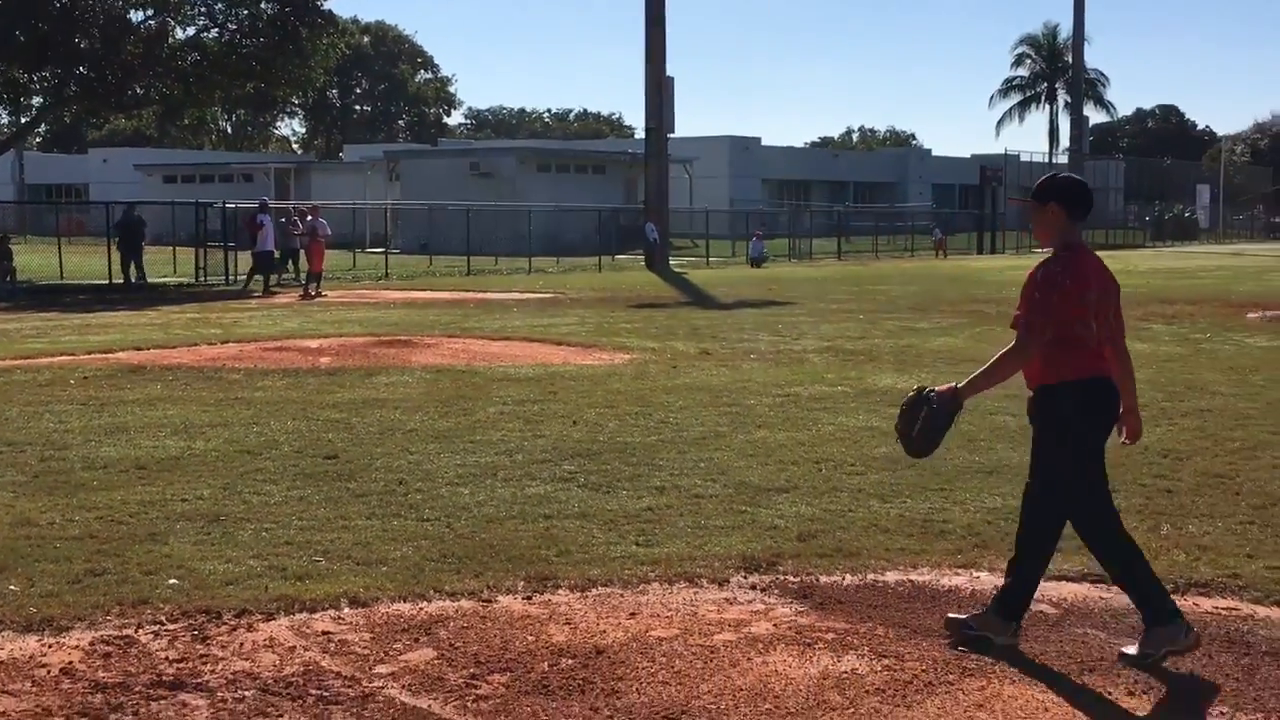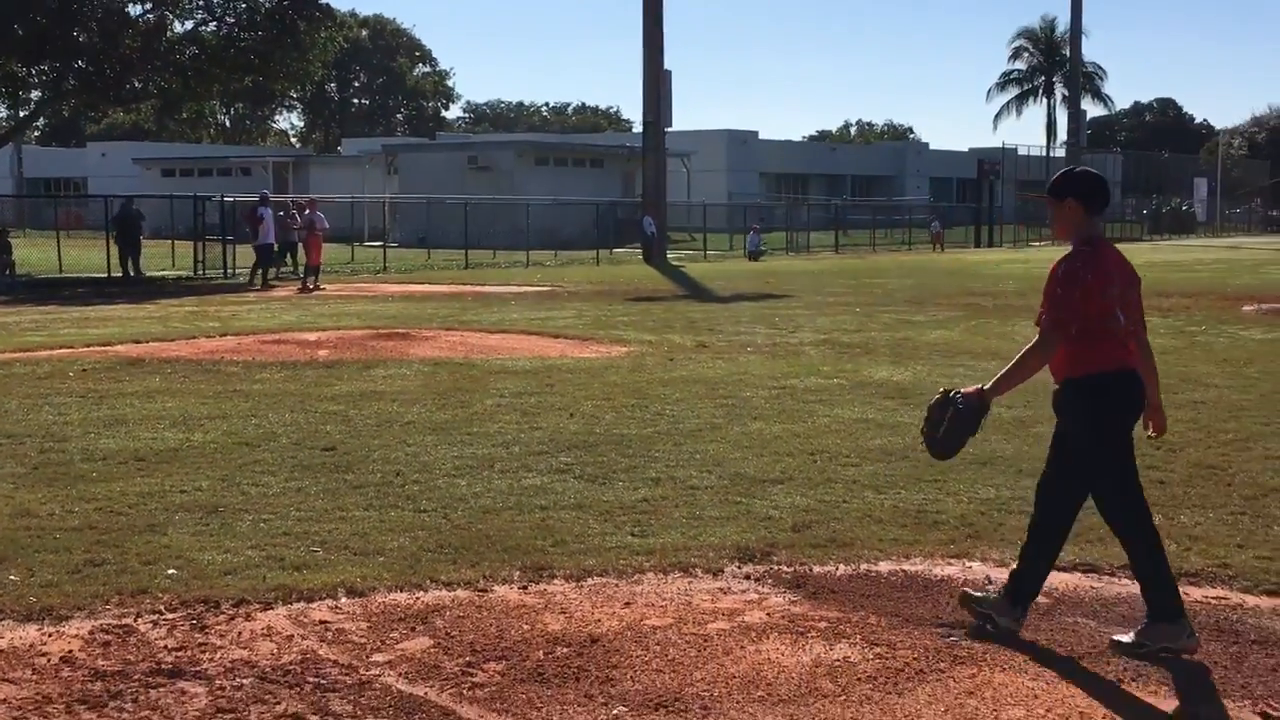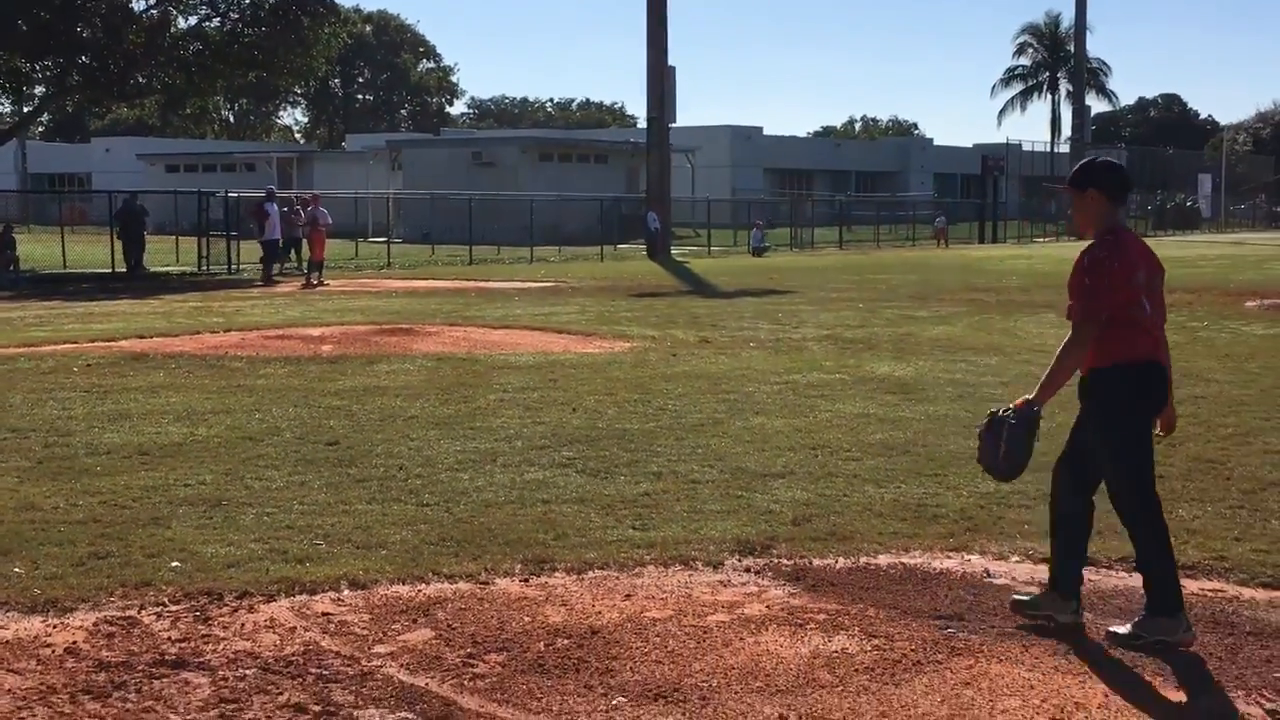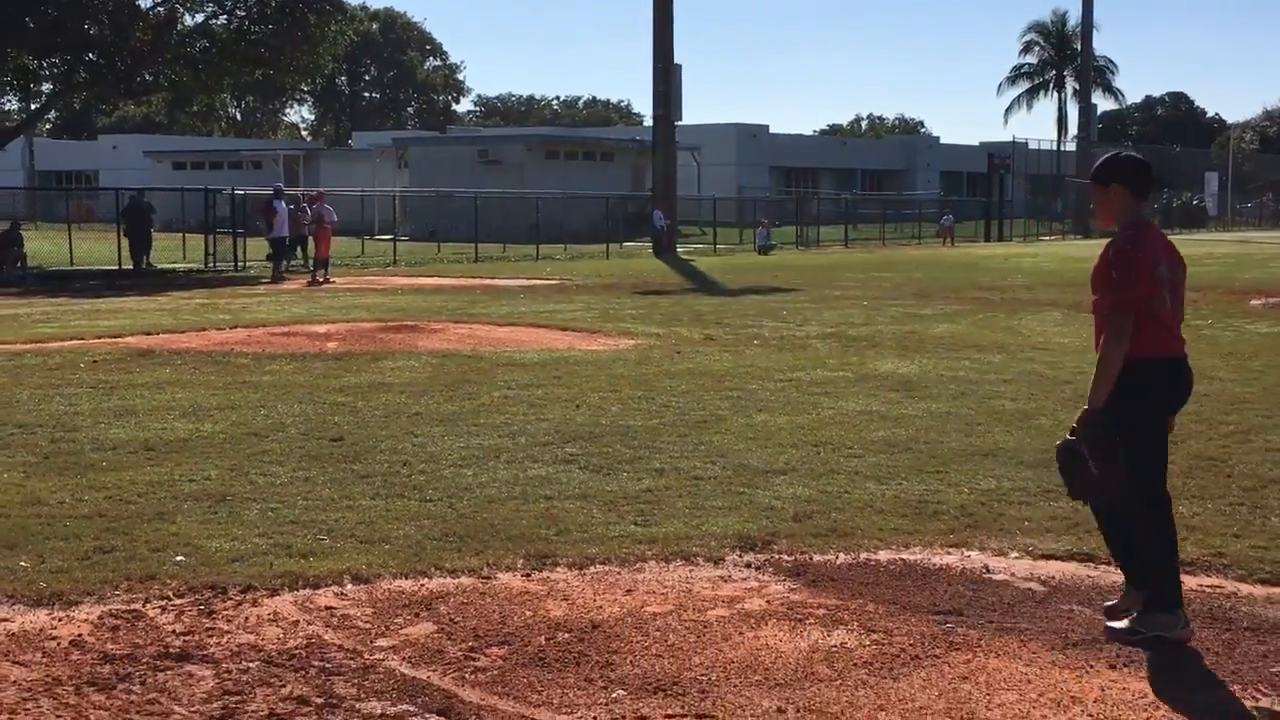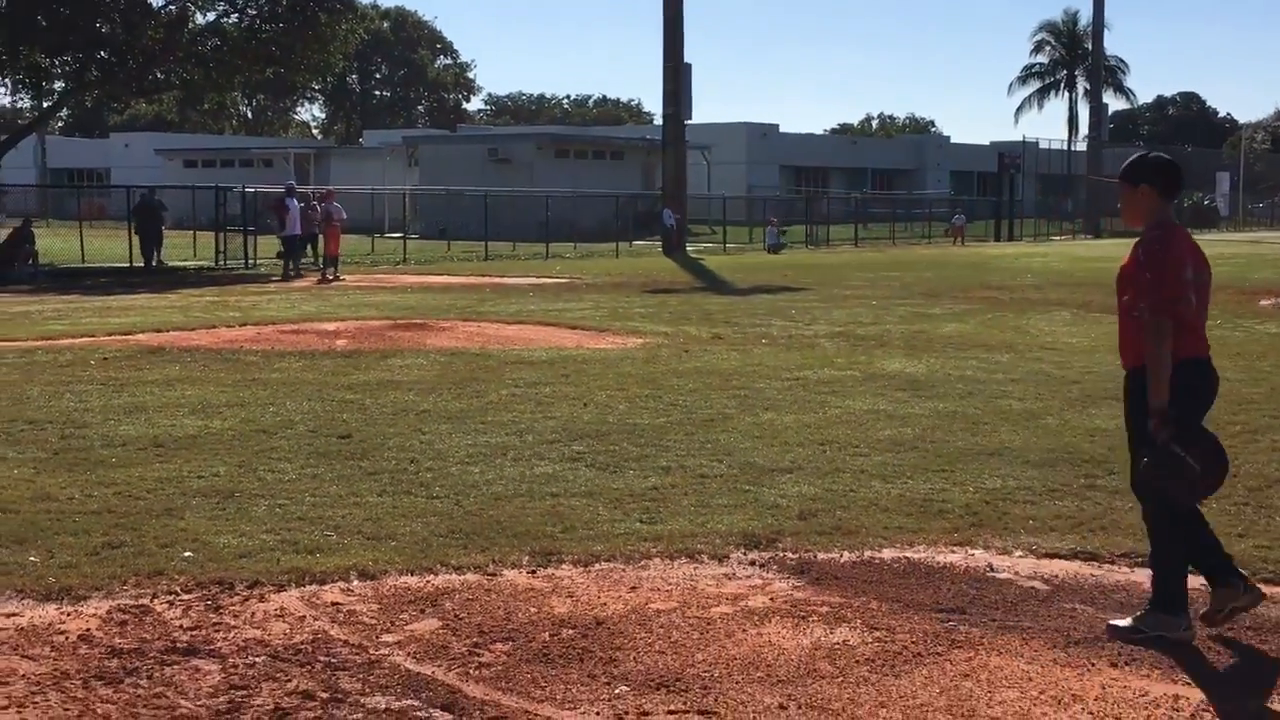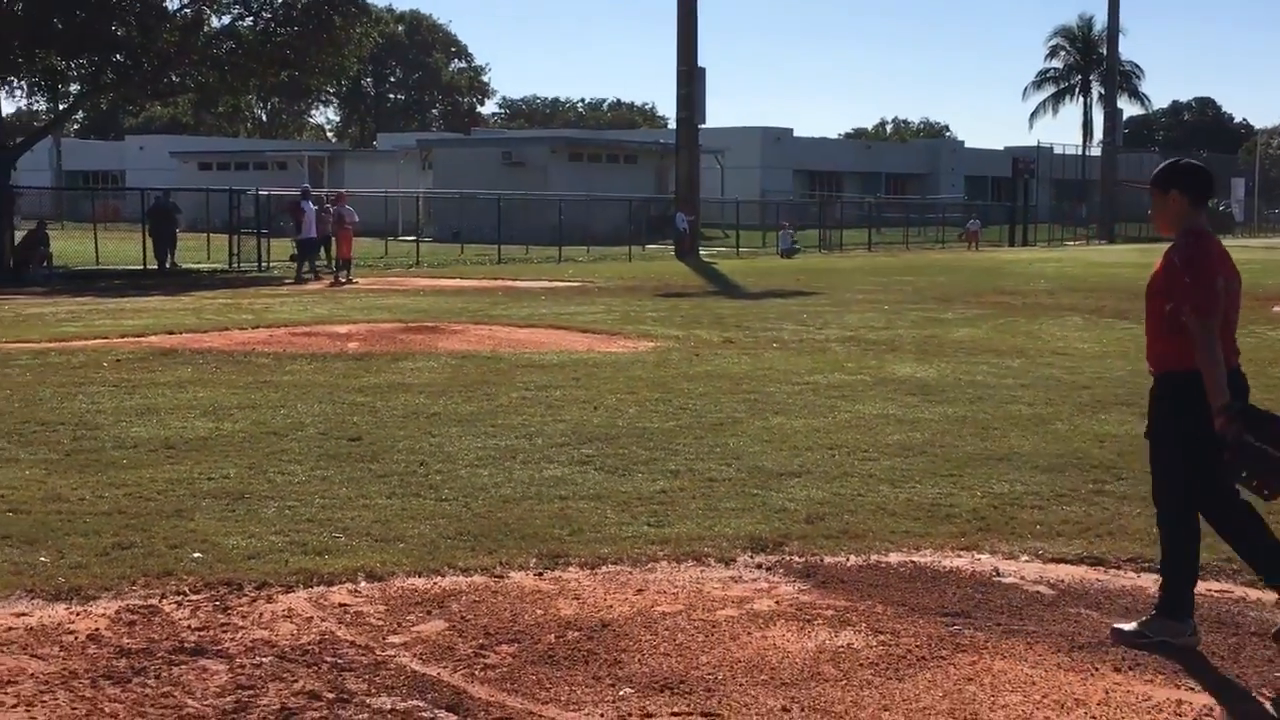
dt=0.1s
person 1, frame 1
left shoulder: (1052, 273)
right shoulder: (1096, 270)
left elbow: (1026, 348)
right elbow: (1118, 346)
left wrist: (966, 389)
right wrist: (1129, 406)
left hip: (1066, 404)
right hip: (1095, 398)
left knee: (1095, 519)
right knee: (1040, 513)
left ankle: (1166, 623)
right ankle: (1001, 617)
person 1, frame 2
left shoulder: (1075, 267)
right shoulder: (1118, 264)
left elbow: (1049, 344)
right elbow: (1139, 339)
left wrist: (992, 391)
right wrist: (1152, 399)
left hip: (1090, 396)
right hip: (1119, 390)
left knee: (1125, 510)
right knee: (1055, 500)
left ankle: (1169, 621)
right ankle: (1012, 602)
person 1, frame 3
left shoulder: (1099, 257)
right shoulder: (1140, 252)
left elbow: (1082, 339)
right elbow: (1154, 327)
left wrist: (1038, 397)
right wrist: (1164, 397)
left hip: (1117, 386)
right hip: (1146, 378)
left knee: (1135, 500)
right knee: (1069, 484)
left ankle: (1166, 617)
right ankle: (1063, 594)
person 1, frame 4
left shoulder: (1122, 251)
right shoulder: (1162, 247)
left elbow: (1117, 333)
left wrist: (1095, 403)
left hip: (1138, 381)
right hip: (1166, 373)
left knee: (1141, 495)
left ankle: (1164, 611)
right ankle: (1145, 588)
person 1, frame 5
left shoulder: (1150, 250)
right shoulder: (1185, 248)
left elbow: (1157, 331)
left wrist: (1156, 406)
left hip: (1160, 384)
right hip: (1194, 377)
left knee: (1161, 496)
right knee: (1169, 492)
left ankle: (1168, 611)
right ankle: (1229, 583)
person 1, frame 6
left shoulder: (1184, 257)
right shoulder: (1216, 254)
left elbow: (1200, 333)
left wrist: (1219, 408)
left hip: (1184, 391)
right hip: (1223, 386)
left knee: (1176, 502)
right knee: (1220, 501)
left ankle: (1174, 618)
